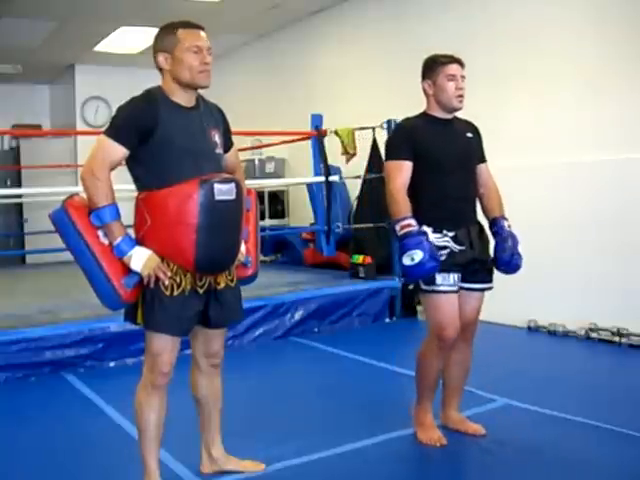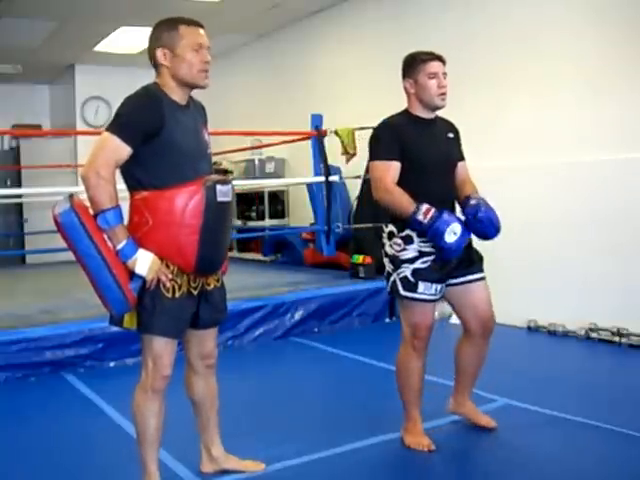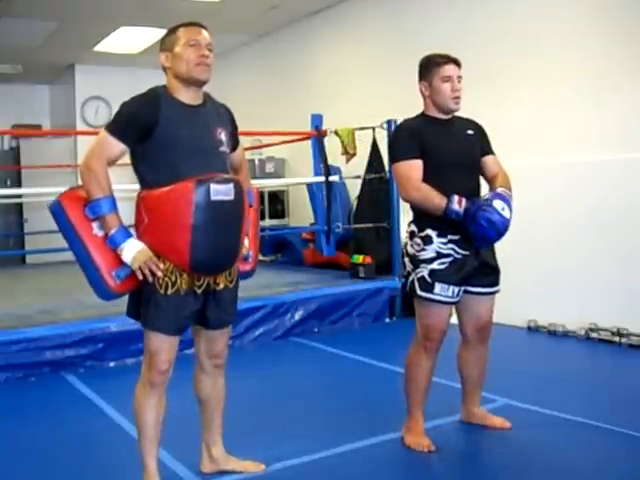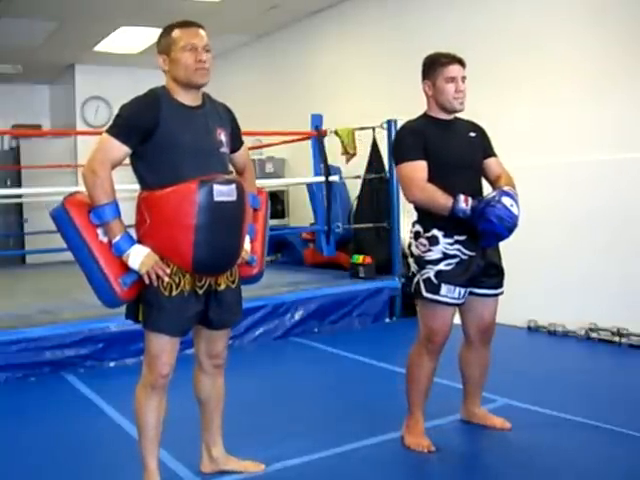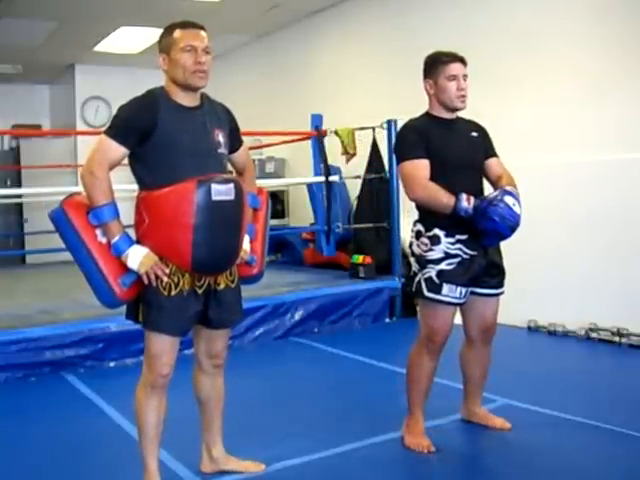
dt=1s
person 1, frame 1
left shoulder: (214, 114)
right shoulder: (144, 110)
left elbow: (235, 175)
right elbow: (94, 173)
right wrist: (126, 247)
right hip: (168, 260)
left knee: (210, 358)
right knee: (160, 368)
person 1, frame 2
left shoulder: (196, 111)
right shoulder: (145, 106)
right elbow: (95, 173)
right wrist: (128, 250)
right hip: (164, 262)
left knee: (205, 360)
right knee: (158, 372)
person 1, frame 3
left shoulder: (221, 114)
right shoulder: (146, 107)
left elbow: (240, 169)
right elbow: (92, 166)
right wrist: (122, 240)
right hip: (167, 259)
left knee: (214, 358)
right knee: (158, 366)
person 1, frame 4
left shoulder: (221, 114)
right shoulder: (147, 109)
left elbow: (245, 171)
right elbow: (95, 170)
right wrist: (126, 245)
right hip: (168, 261)
left knee: (213, 359)
right knee: (158, 370)
person 1, frame 5
left shoulder: (221, 114)
right shoulder: (144, 110)
left elbow: (246, 171)
right elbow: (94, 171)
right wrist: (125, 246)
right hip: (167, 261)
left knee: (213, 359)
right knee: (159, 370)
person 2, frame 1
left shoulder: (470, 131)
right shoulder: (408, 131)
left elbow: (485, 184)
right elbow: (397, 187)
left wrist: (500, 227)
right wrist: (409, 234)
left hip: (472, 239)
right hip: (433, 240)
left knee: (465, 333)
right knee: (445, 332)
left ankle: (451, 412)
right ankle: (423, 411)
person 2, frame 2
left shoulder: (449, 129)
right shoulder: (392, 130)
right elbow: (384, 188)
left wrist: (474, 202)
right wrist: (428, 218)
left hip: (455, 240)
right hip: (413, 244)
left knee: (482, 323)
right knee: (417, 335)
left ankle: (461, 399)
right ankle: (412, 423)
person 2, frame 3
left shoulder: (472, 129)
right shoulder: (410, 132)
left elbow: (497, 174)
right elbow: (411, 189)
left wrist: (500, 199)
right wrist: (460, 209)
left hip: (477, 243)
right hip: (435, 244)
left knee: (478, 331)
right knee: (430, 335)
left ankle: (472, 408)
right ankle: (414, 422)
person 2, frame 4
left shoulder: (474, 131)
right shoulder: (413, 133)
left elbow: (500, 175)
right elbow: (416, 190)
right wrist: (467, 208)
left hip: (481, 243)
right hip: (439, 245)
left knee: (481, 332)
right knee: (433, 337)
left ankle: (472, 407)
right ankle: (414, 421)
person 2, frame 5
left shoulder: (475, 131)
right shoulder: (415, 132)
left elbow: (501, 176)
right elbow: (418, 188)
left wrist: (507, 197)
right wrist: (467, 207)
left hip: (482, 242)
right hip: (440, 243)
left knee: (482, 332)
right knee: (433, 336)
left ankle: (472, 407)
right ankle: (413, 421)
